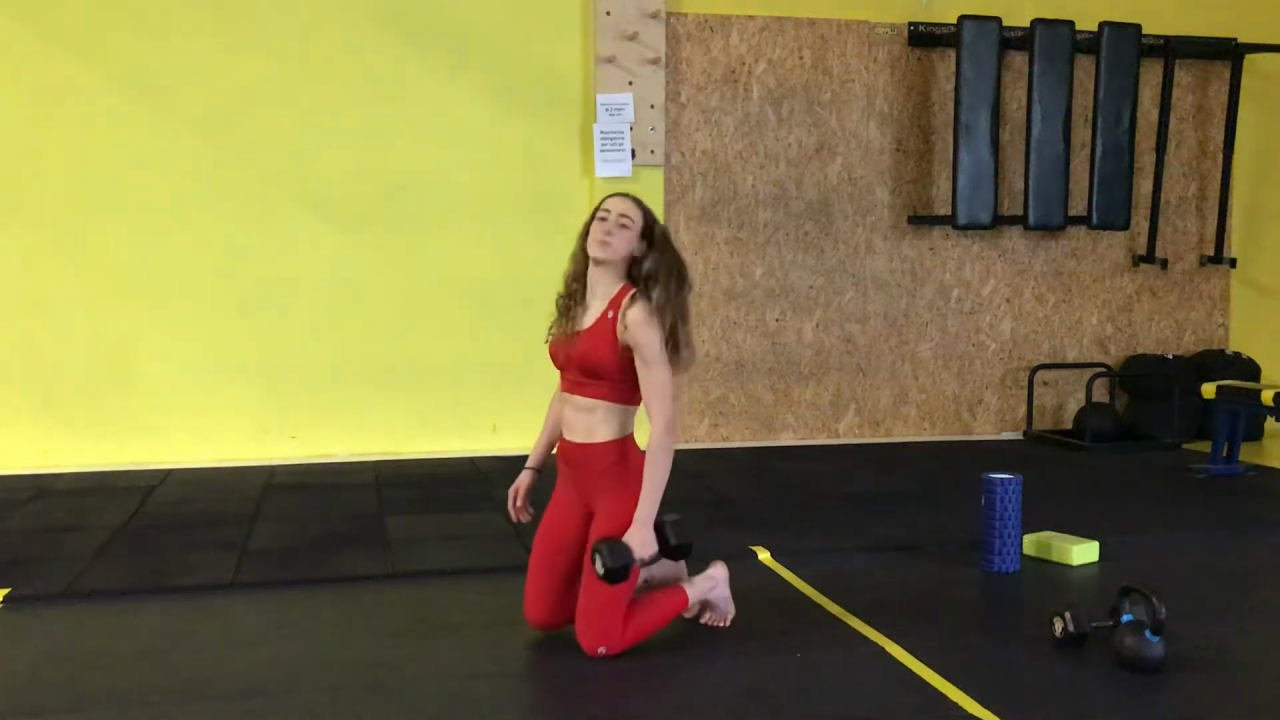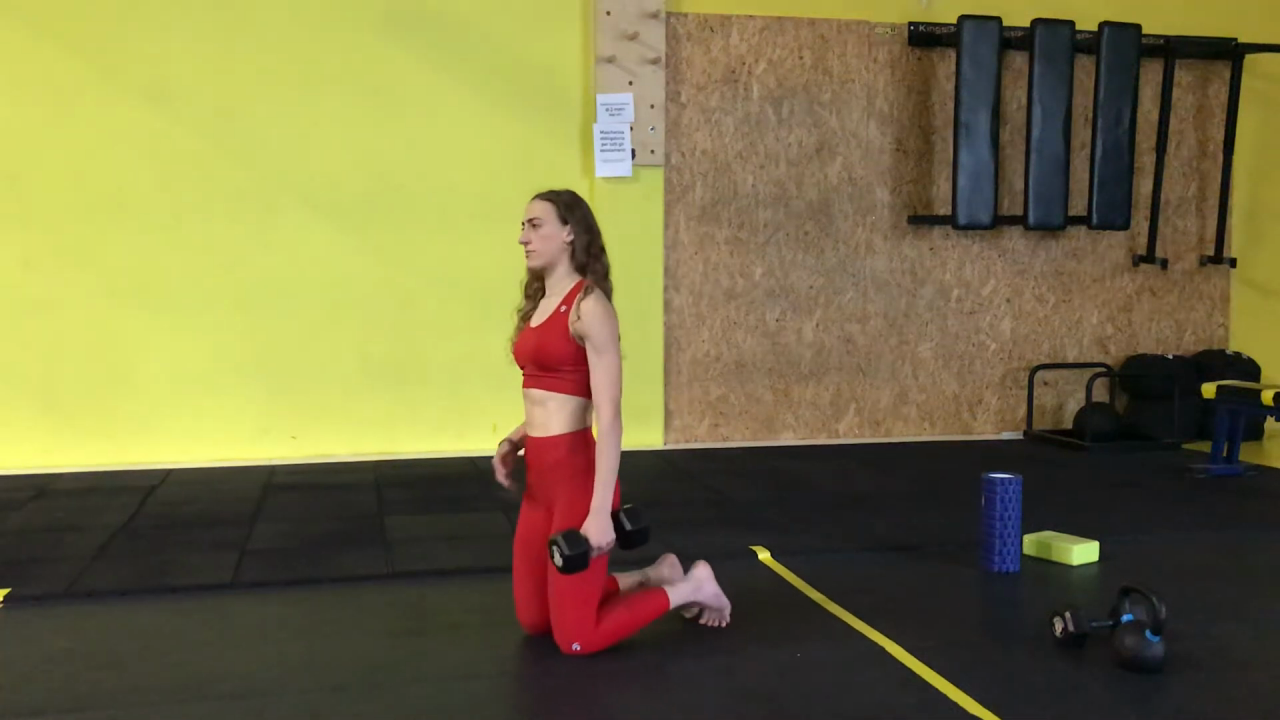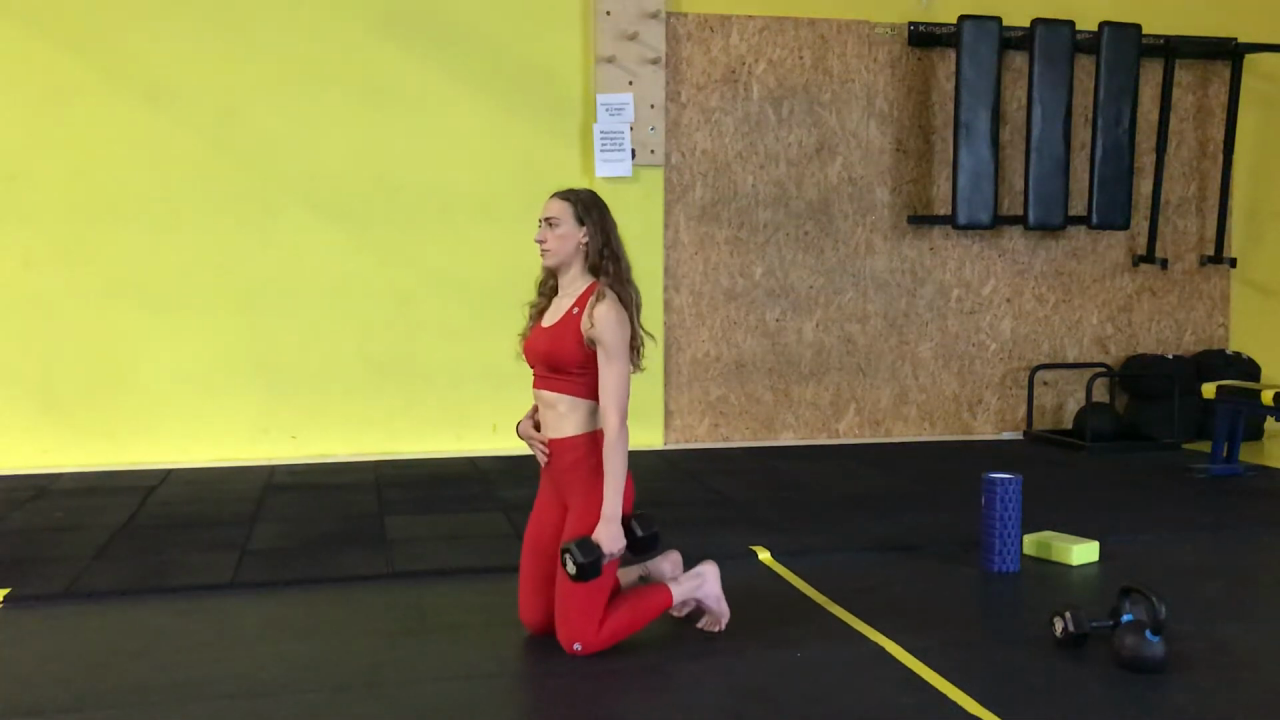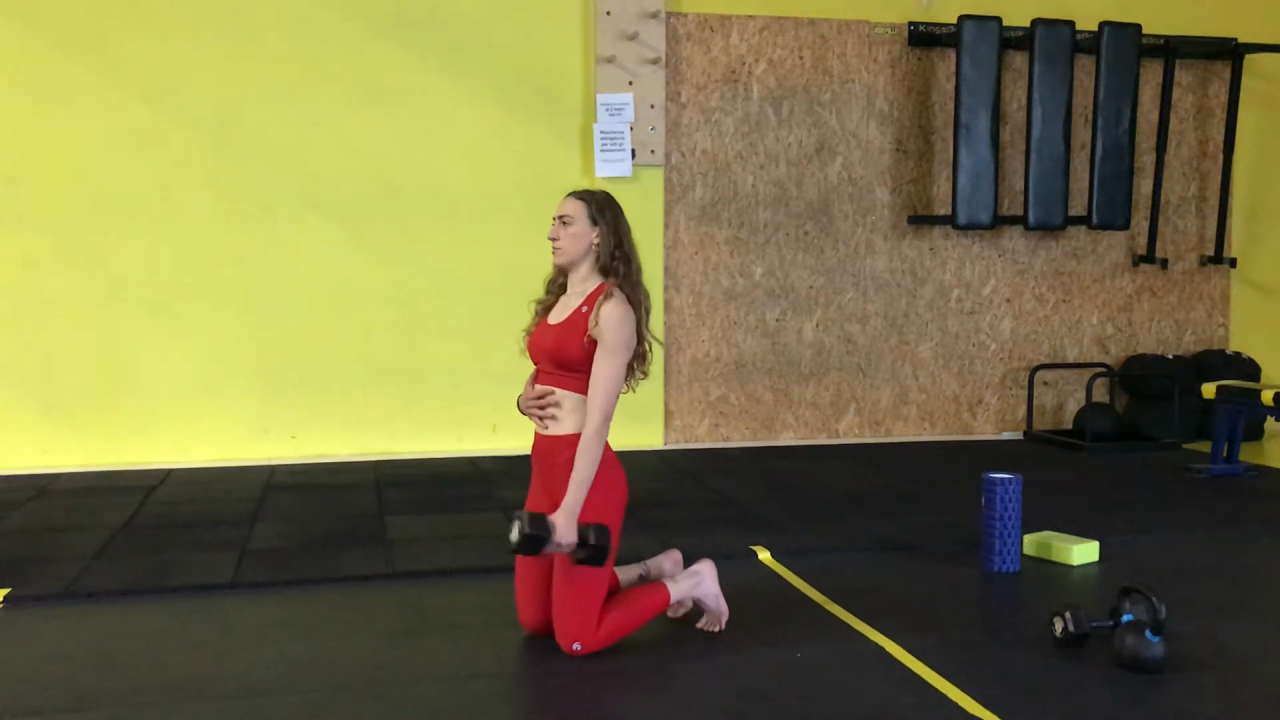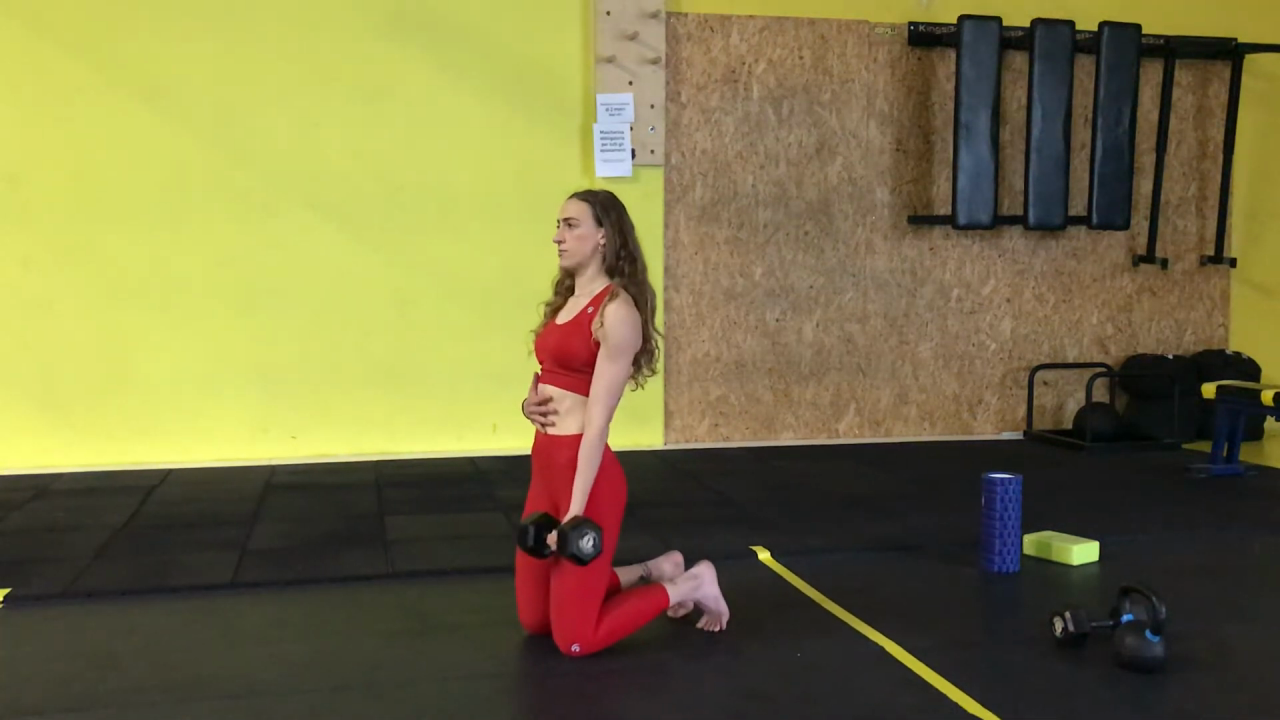
dt=1s
person 1, frame 1
left shoulder: (636, 312)
right shoulder: (573, 303)
left elbow: (664, 425)
left wrist: (642, 524)
right wrist: (532, 466)
left hip: (618, 479)
right hip: (572, 477)
left knee: (598, 640)
right knee: (540, 616)
left ankle: (704, 584)
right ankle: (657, 575)
person 1, frame 2
left shoulder: (589, 306)
right shoulder: (540, 303)
left elbow: (609, 418)
left wrist: (600, 511)
right wrist: (512, 441)
left hip: (577, 473)
right hip: (541, 474)
left knee: (575, 638)
right knee: (534, 620)
left ankle: (690, 587)
right ankle: (652, 576)
person 1, frame 3
left shoulder: (603, 308)
right shoulder: (551, 301)
left elbow: (614, 422)
left wrist: (611, 518)
right wrist: (528, 420)
left hip: (591, 475)
right hip: (555, 475)
left knee: (578, 636)
right knee: (535, 619)
left ankle: (693, 585)
right ankle: (654, 571)
person 1, frame 4
left shoulder: (611, 308)
right shoulder: (557, 300)
left elbow: (598, 420)
left wrist: (570, 511)
right wrist: (526, 399)
left hip: (587, 473)
right hip: (545, 467)
left knee: (577, 636)
right knee: (534, 619)
left ankle: (690, 582)
right ankle: (654, 570)
person 1, frame 5
left shoulder: (617, 309)
right shoulder: (565, 301)
left elbow: (598, 421)
left wrist: (577, 513)
right wrist: (531, 404)
left hip: (587, 474)
right hip: (545, 467)
left knee: (574, 637)
right knee: (534, 620)
left ankle: (690, 584)
right ankle: (655, 571)
